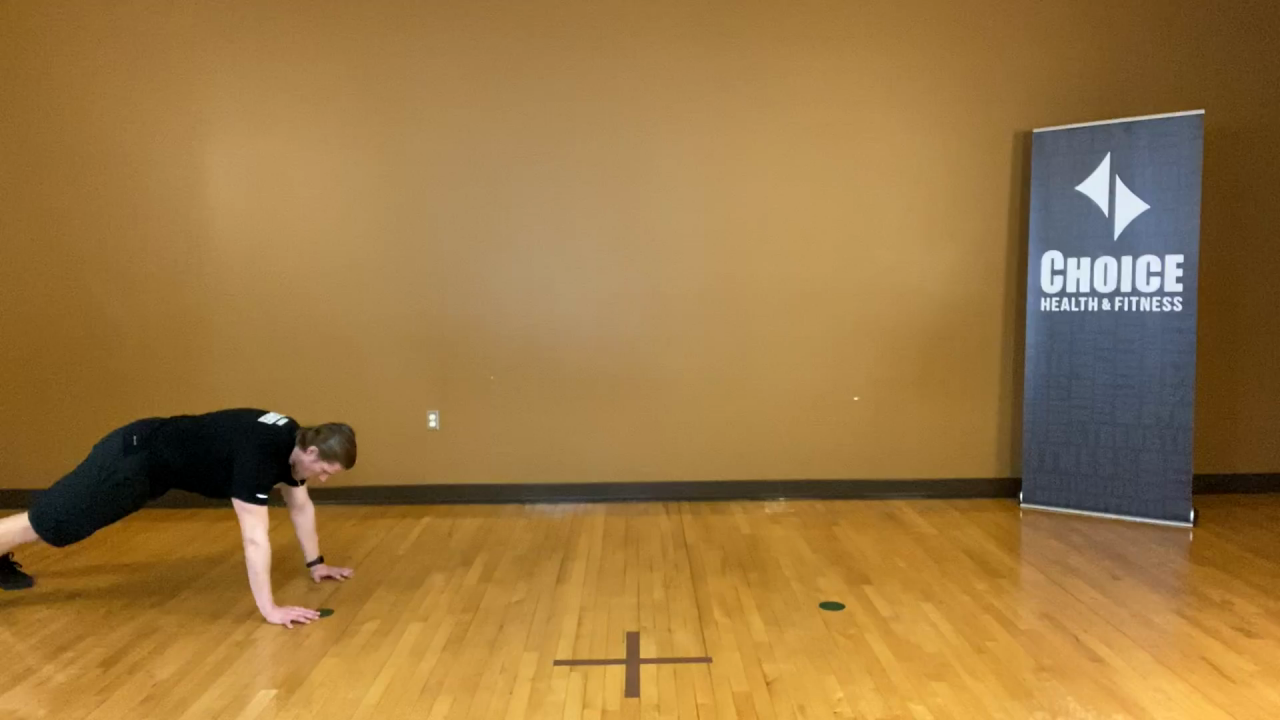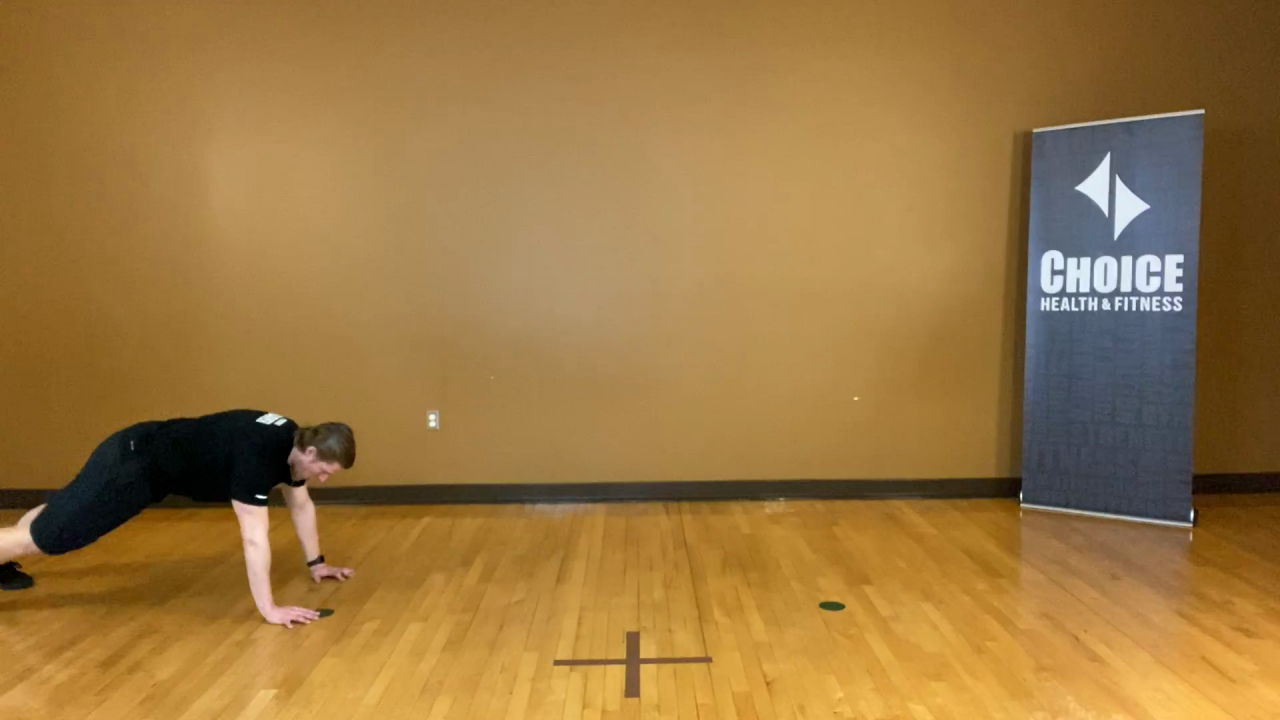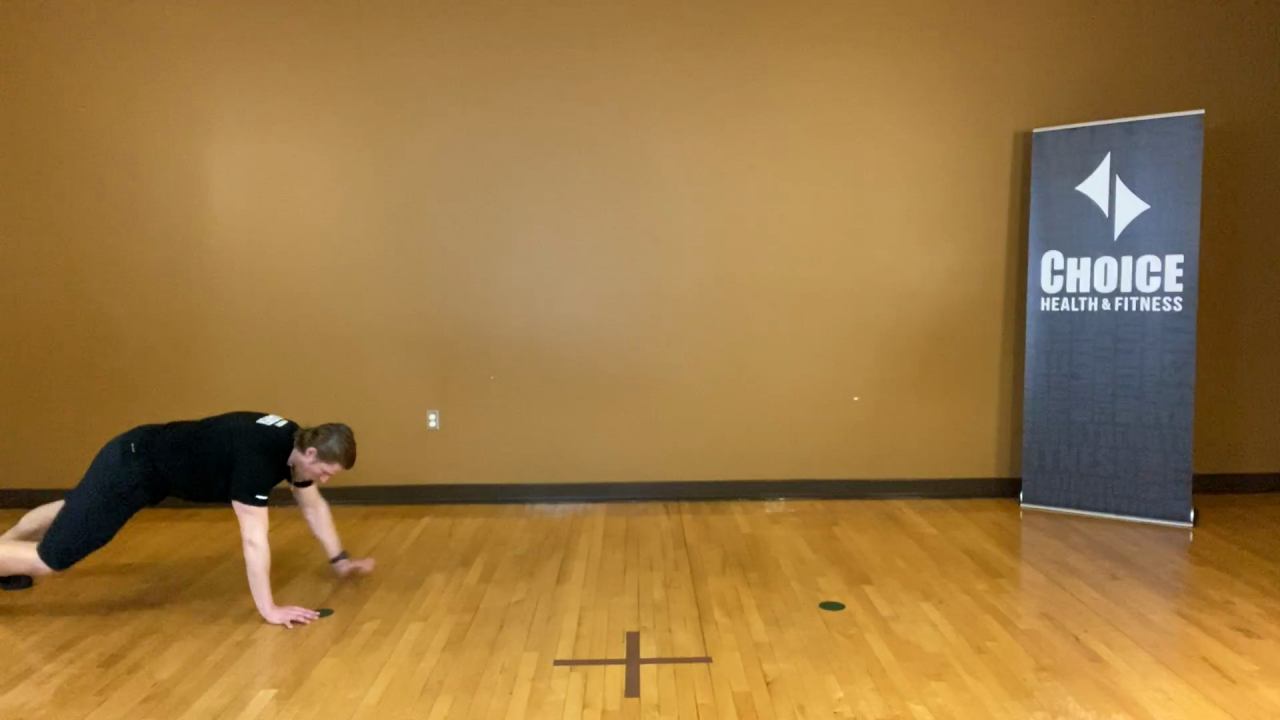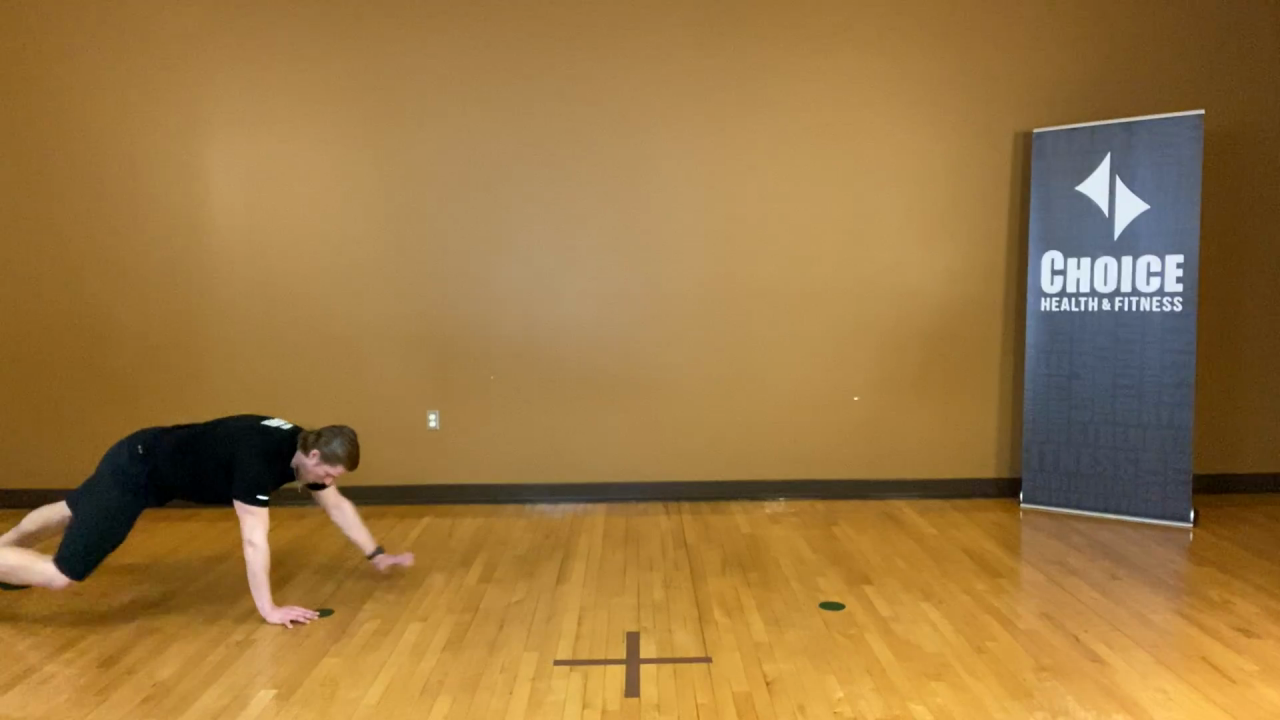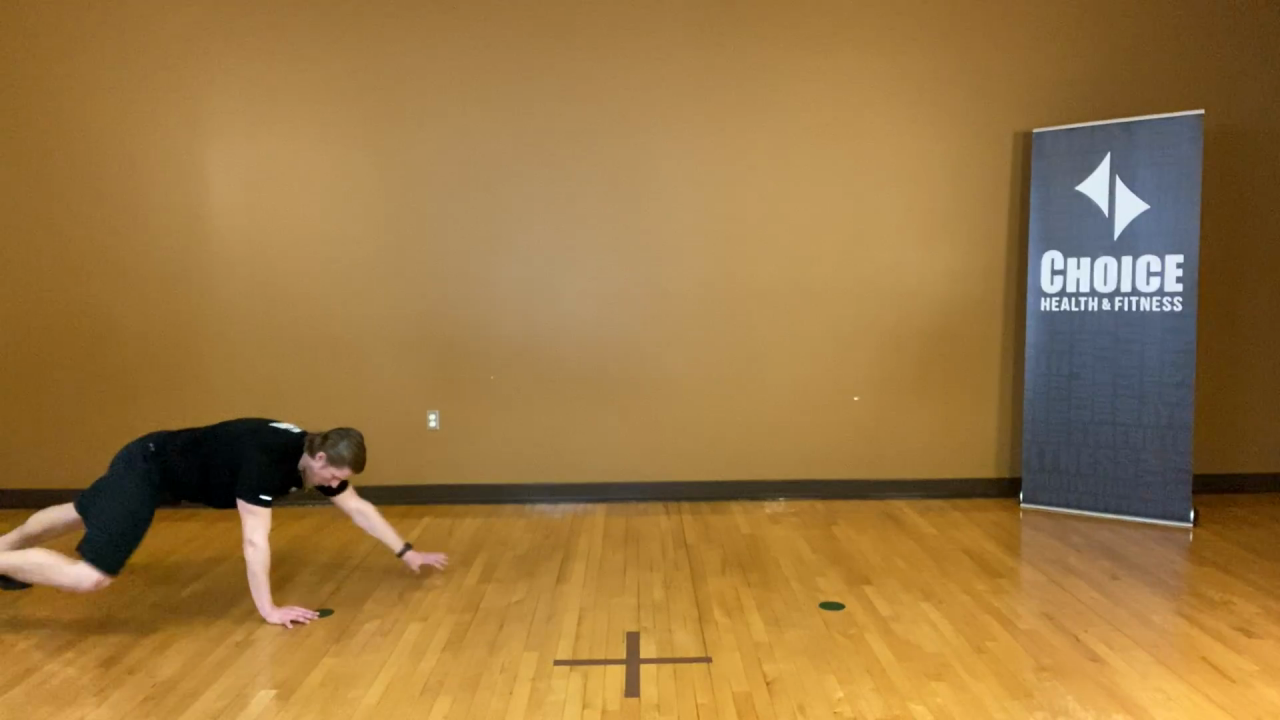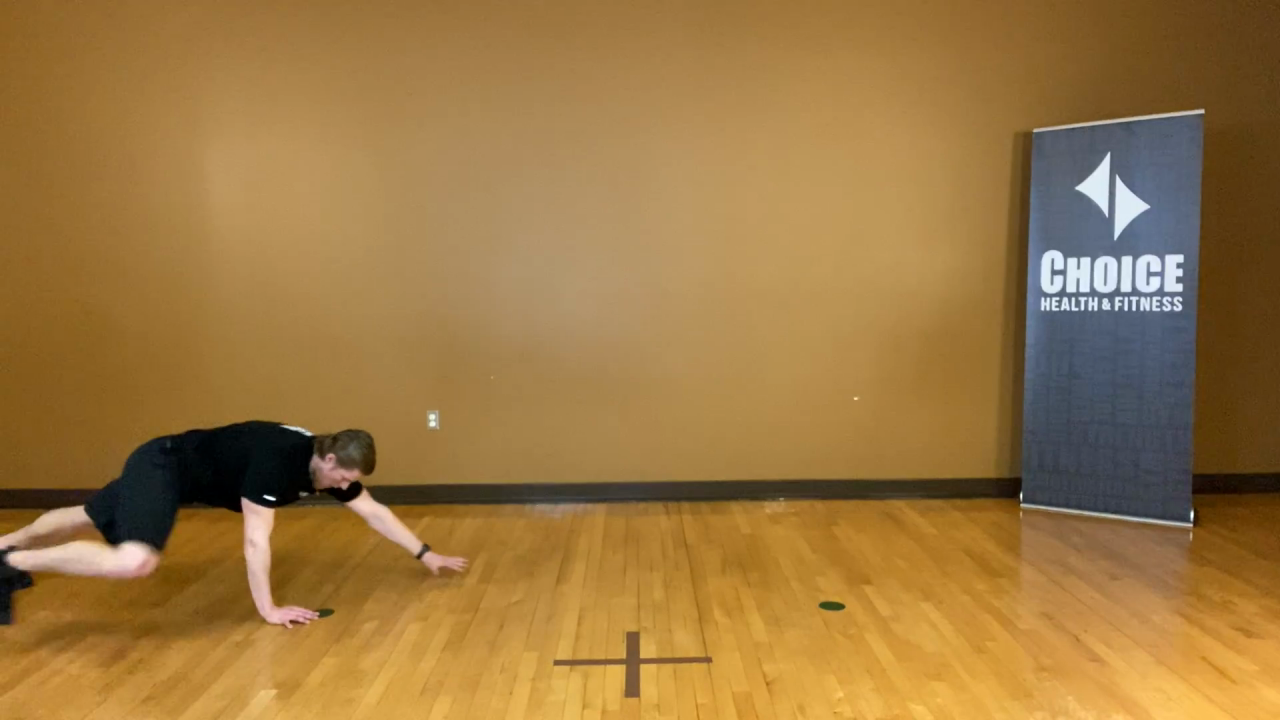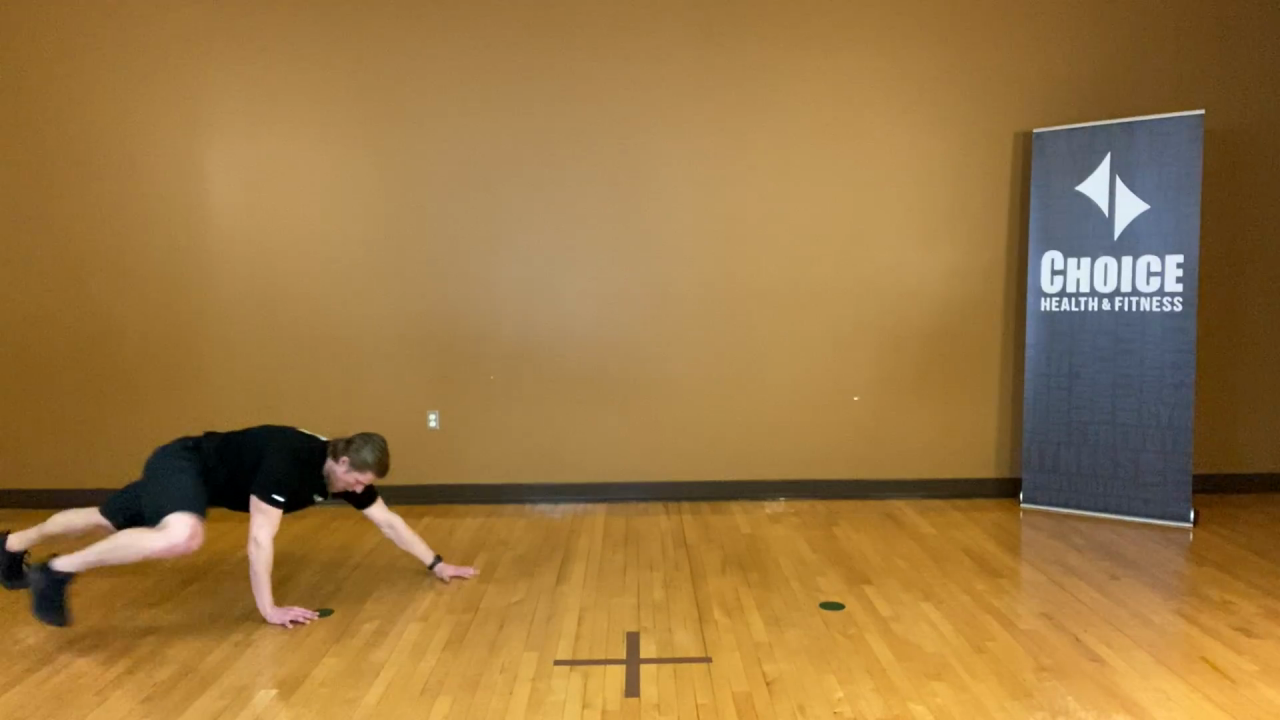
dt=0.1s
person 1, frame 1
left shoulder: (293, 441)
right shoulder: (260, 454)
left elbow: (300, 504)
right elbow: (254, 537)
left wrist: (314, 562)
right wrist: (270, 609)
left hip: (148, 453)
right hip: (134, 458)
left knee: (66, 510)
right knee: (41, 524)
person 1, frame 2
left shoulder: (292, 442)
right shoulder: (258, 455)
left elbow: (301, 505)
right elbow: (254, 538)
left wrist: (315, 562)
right wrist: (269, 610)
left hip: (146, 457)
right hip: (131, 464)
left knee: (60, 516)
right knee: (39, 536)
person 1, frame 3
left shoulder: (296, 444)
right shoulder: (257, 456)
left elbow: (312, 502)
right elbow: (254, 539)
left wrist: (339, 558)
right wrist: (266, 608)
left hip: (142, 460)
right hip: (131, 466)
left knee: (71, 512)
right knee: (45, 558)
person 1, frame 4
left shoulder: (307, 447)
right shoulder: (261, 459)
left elbow: (337, 504)
right elbow: (254, 540)
left wrist: (376, 554)
right wrist: (268, 608)
left hip: (149, 462)
right hip: (136, 468)
left knee: (74, 514)
right knee: (59, 574)
person 1, frame 5
left shoulder: (316, 459)
right shoulder: (268, 459)
left elbow: (358, 507)
right elbow: (255, 539)
left wrist: (406, 552)
right wrist: (267, 608)
left hip: (159, 469)
right hip: (145, 465)
left knee: (81, 515)
right knee: (88, 578)
person 1, frame 6
left shoulder: (328, 462)
right shoulder: (275, 461)
left elbow: (374, 512)
right elbow: (256, 541)
left wrist: (426, 554)
right wrist: (267, 609)
left hip: (172, 470)
right hip: (162, 466)
left knee: (89, 518)
right knee: (134, 561)
person 1, frame 7
left shoulder: (346, 469)
right shoulder: (289, 462)
left elbow: (386, 518)
right elbow: (260, 538)
left wrist: (436, 563)
right wrist: (269, 609)
left hip: (197, 475)
right hip: (180, 463)
left knee: (107, 521)
right knee: (181, 537)
right ankle: (57, 570)
